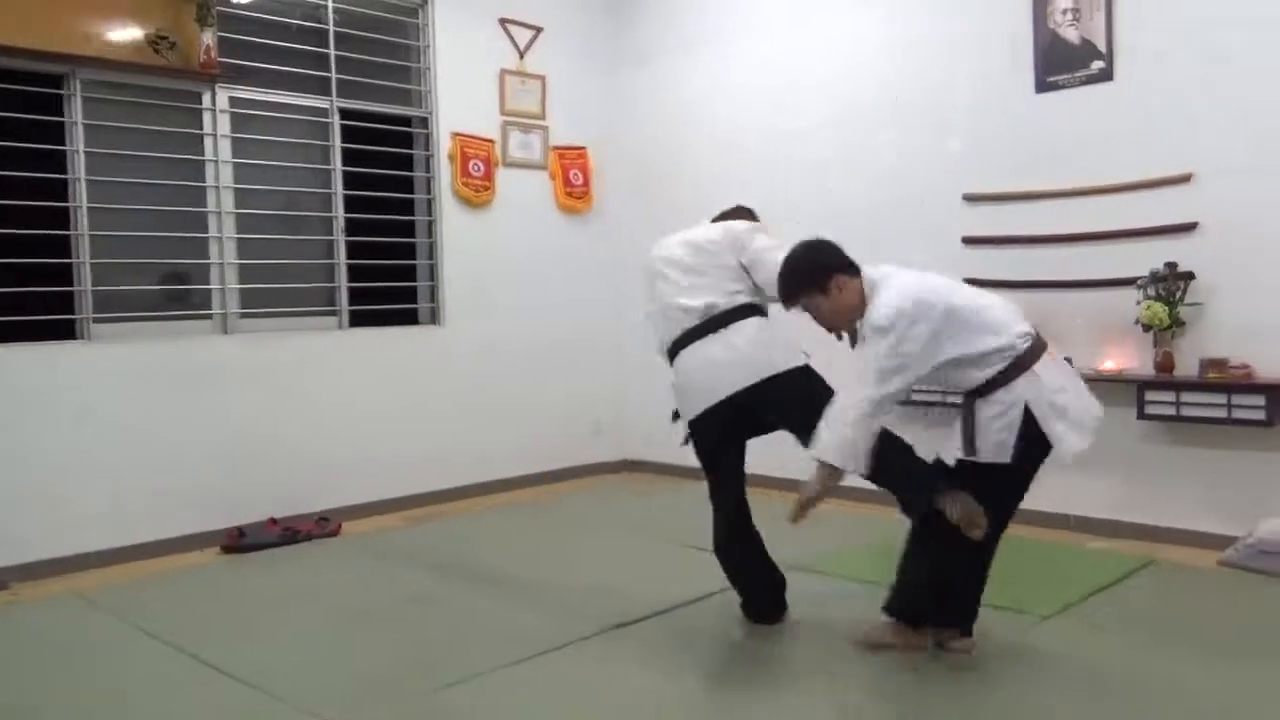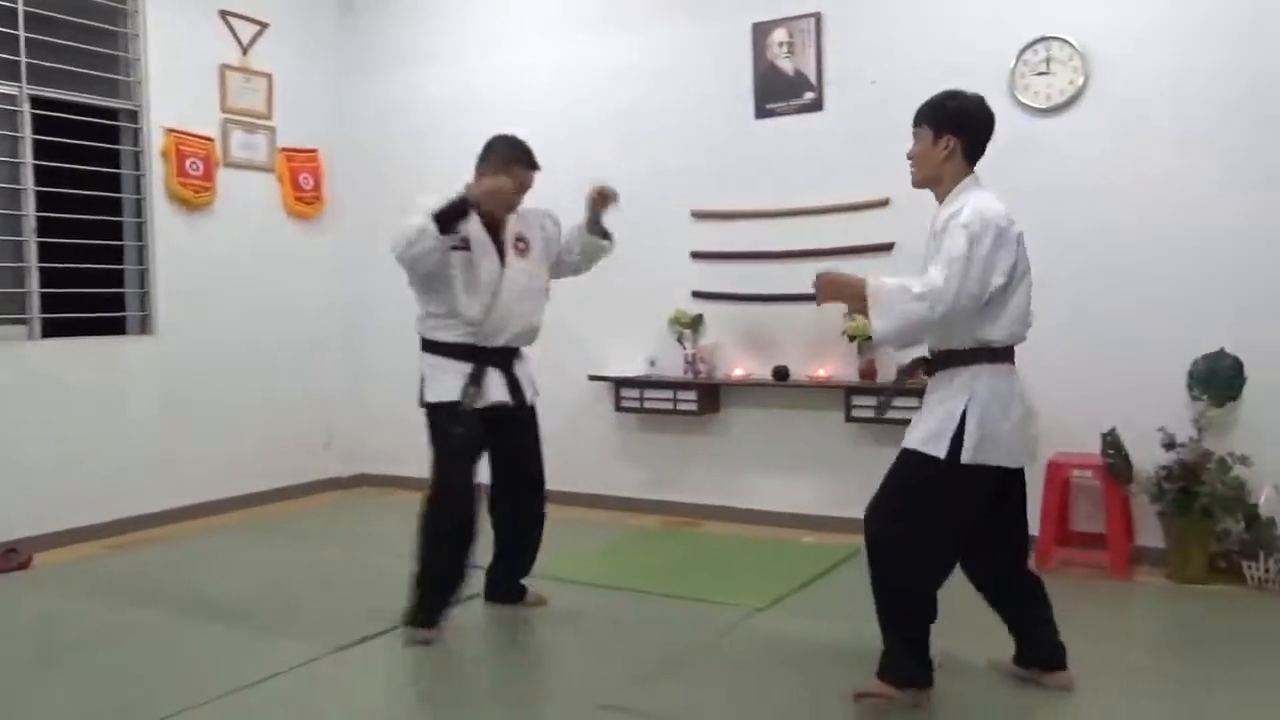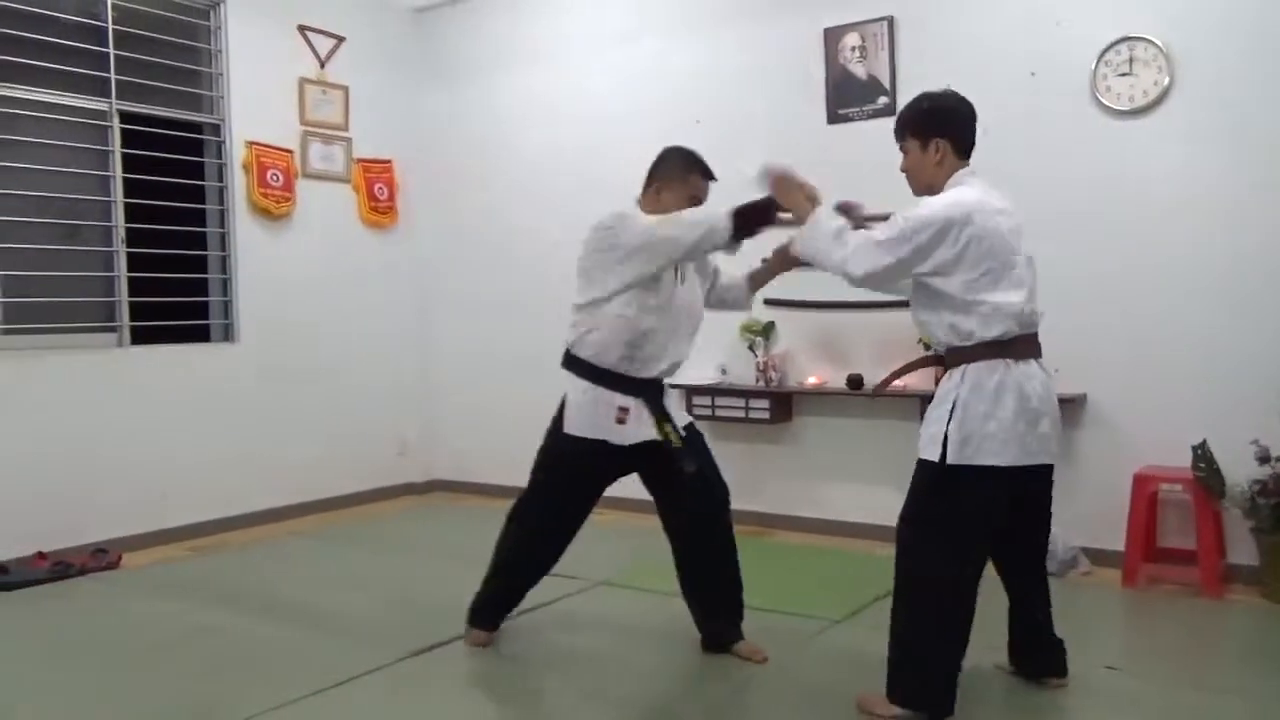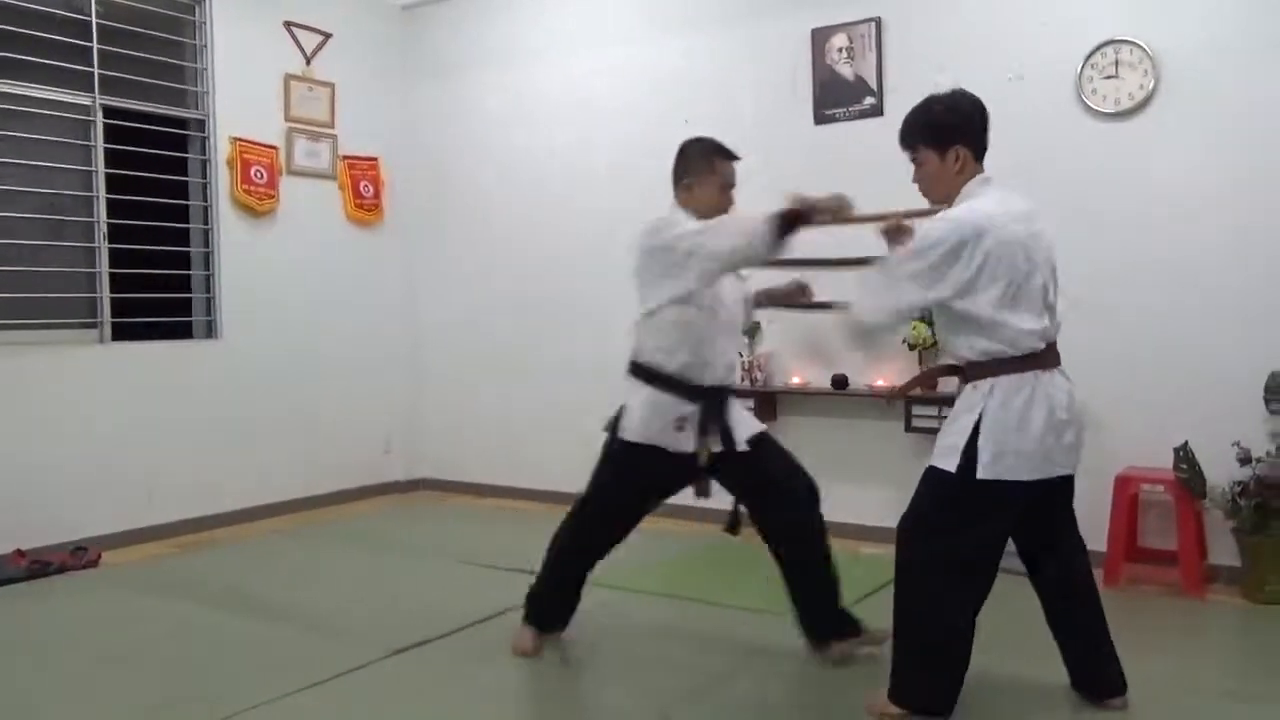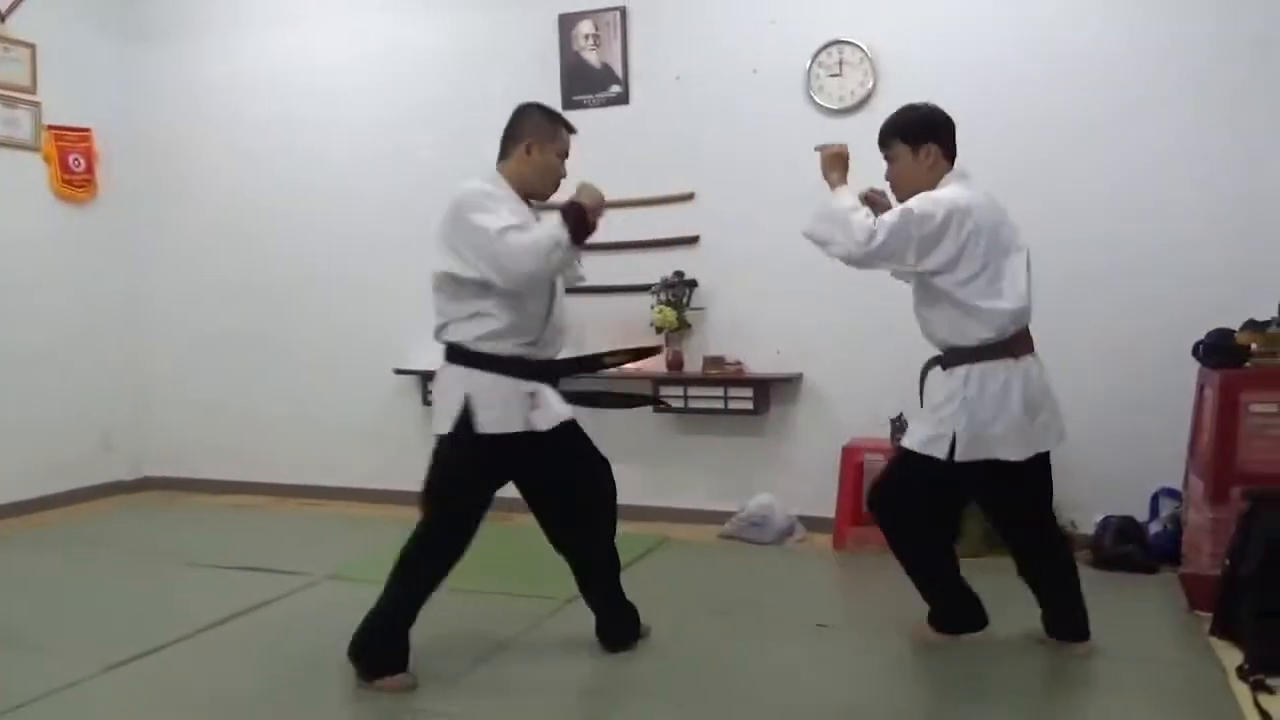
dt=1s
person 1, frame 1
left shoulder: (893, 310)
right shoulder: (880, 294)
left elbow: (867, 397)
right elbow: (875, 390)
left wrist: (826, 470)
right wrist: (844, 456)
left hip: (1023, 400)
right hip: (1001, 393)
left ankle: (915, 620)
right ankle: (943, 622)
person 1, frame 2
left shoulder: (977, 217)
right shoulder: (965, 214)
left elbow: (939, 300)
right elbow: (939, 301)
left wrist: (862, 293)
right wrist: (873, 296)
left hip: (974, 400)
right hip: (982, 396)
left knee: (896, 527)
right knee: (989, 540)
left ankle: (906, 671)
right ankle: (1044, 657)
person 1, frame 3
left shoulder: (942, 215)
right shoulder: (993, 206)
left elbow: (864, 263)
right elbow: (907, 265)
left wrist: (809, 210)
right wrist: (871, 227)
left hip: (980, 393)
right hip: (1026, 387)
left knee: (933, 547)
right knee: (1020, 539)
right ankle: (1040, 657)
person 1, frame 4
left shoulder: (956, 227)
right shoulder: (1015, 211)
left elbow: (878, 310)
left wrist: (871, 298)
right wrist: (912, 249)
left hip: (1003, 410)
right hip: (1046, 402)
left knee: (934, 544)
right knee: (1053, 546)
person 1, frame 5
left shoulder: (943, 210)
right shoulder: (974, 206)
left elbow: (860, 245)
right elbow: (917, 260)
left wrist: (838, 186)
right wrist: (883, 210)
left hip: (979, 388)
right hip: (1017, 381)
left knee: (901, 502)
right knee: (1026, 515)
left ankle: (958, 613)
right ankle: (1068, 626)
person 2, frame 1
left shoulder: (660, 253)
right shoulder: (741, 232)
right elbow: (782, 276)
left hip: (696, 376)
right hip: (753, 355)
left knee: (727, 502)
left ankle: (762, 600)
right ankle: (938, 498)
person 2, frame 2
left shoulder: (530, 221)
right shoulder: (438, 216)
left elbow: (573, 256)
right elbow: (409, 253)
left wrist: (595, 216)
right wrist: (467, 203)
left hip: (507, 374)
right hip: (452, 376)
left knee: (520, 489)
right knee: (454, 492)
left ankle: (504, 582)
right ankle: (426, 607)
person 2, frame 3
left shoulder: (678, 248)
right shoulder: (618, 231)
left elbow: (720, 291)
right elbow: (698, 231)
left wrist: (771, 269)
right wrist: (774, 208)
left hip: (650, 405)
right hip: (596, 402)
left knee: (704, 507)
right knee: (546, 512)
left ankle: (722, 628)
right ankle: (488, 611)
person 2, frame 4
left shoulder: (711, 246)
right shoulder: (664, 234)
left elbow: (718, 308)
right elbow: (730, 244)
left wrist: (776, 296)
right wrist: (804, 211)
left hip: (716, 413)
right hip: (658, 412)
left knee: (793, 501)
right knee: (597, 520)
left ankle: (830, 627)
right ankle: (543, 615)
person 2, frame 5
left shoulder: (519, 209)
right shoulder: (478, 202)
left elbow: (540, 271)
right elbow: (526, 270)
left wrist: (576, 223)
right wrist: (571, 215)
left hip: (527, 392)
right hip: (482, 399)
left knee: (591, 492)
right knee: (443, 532)
left ankle: (616, 622)
right ankle: (376, 650)
